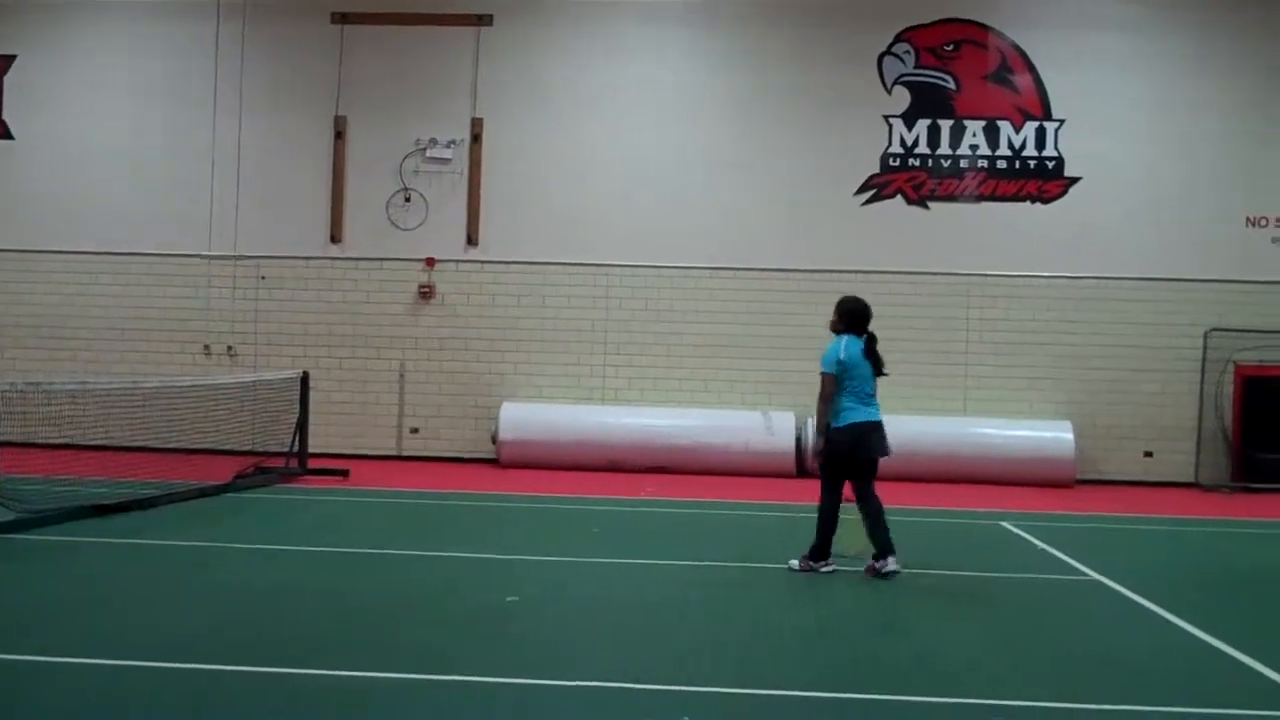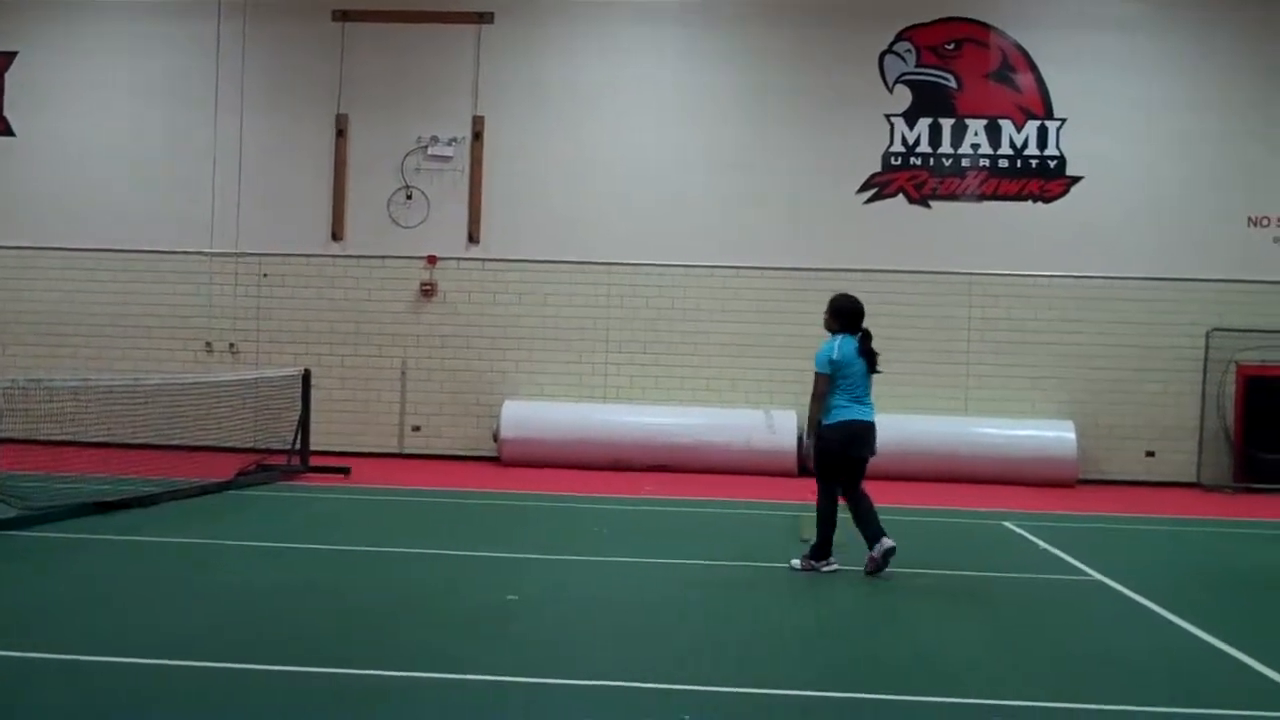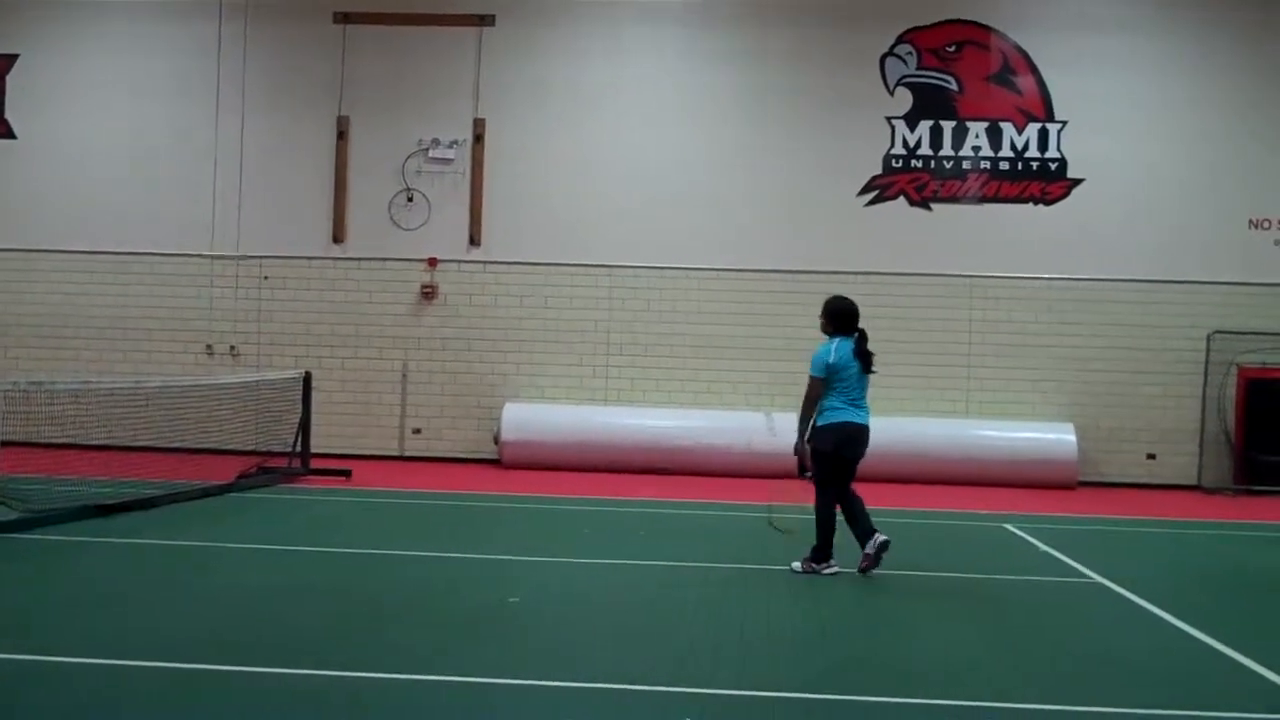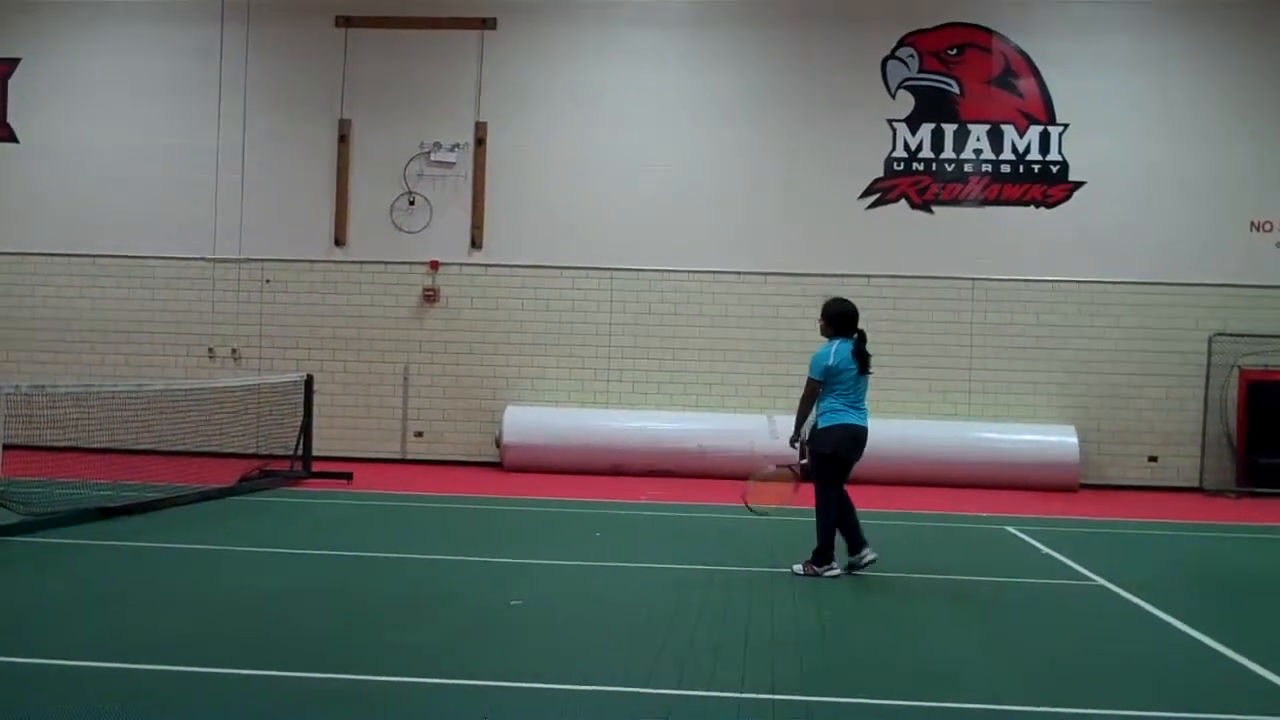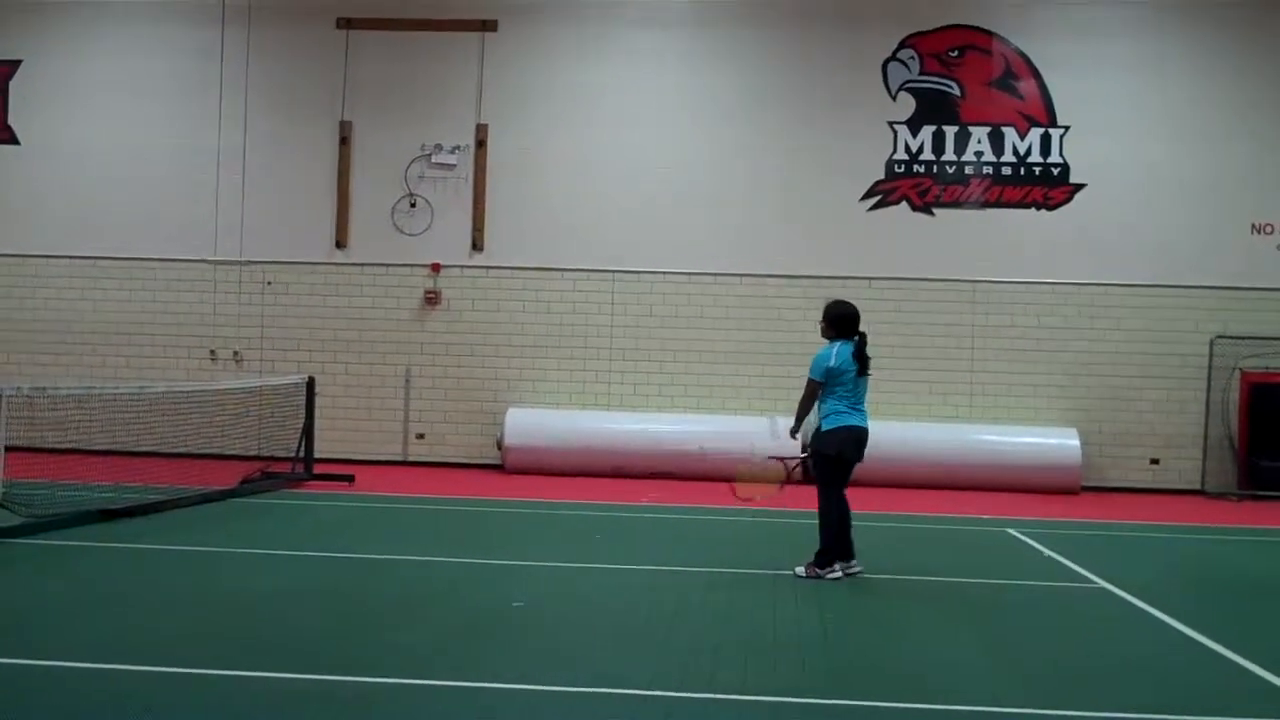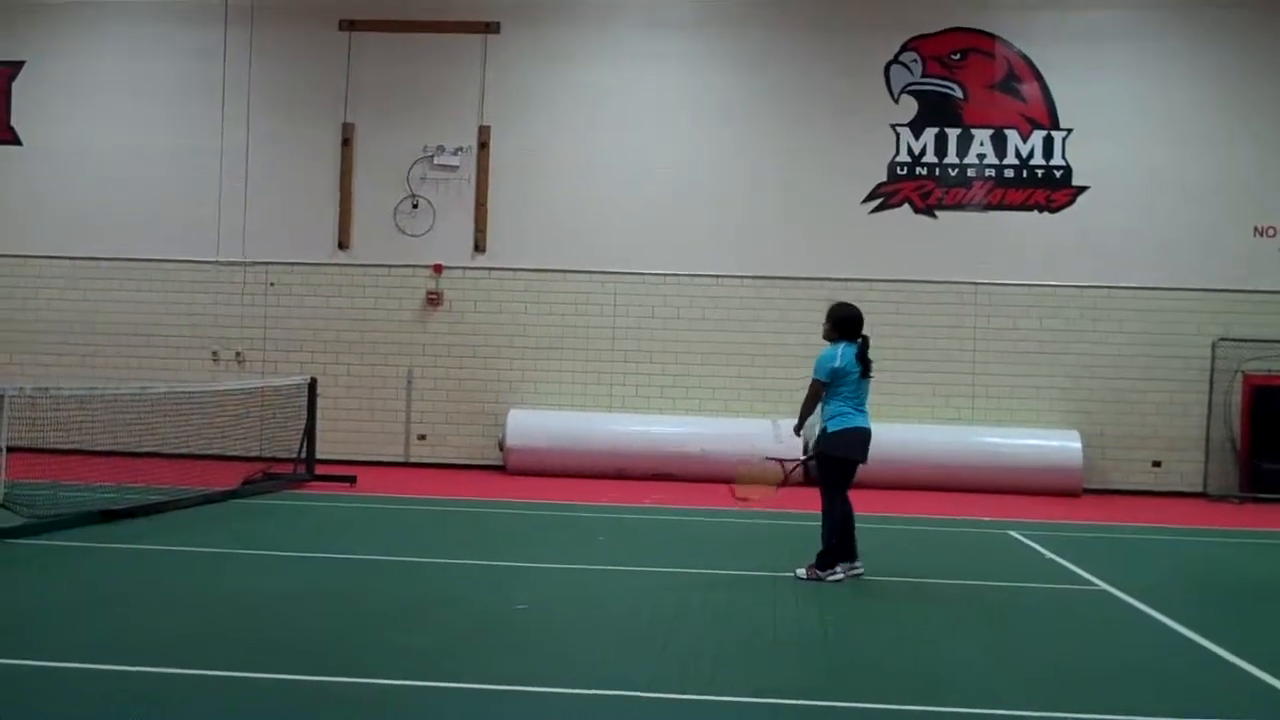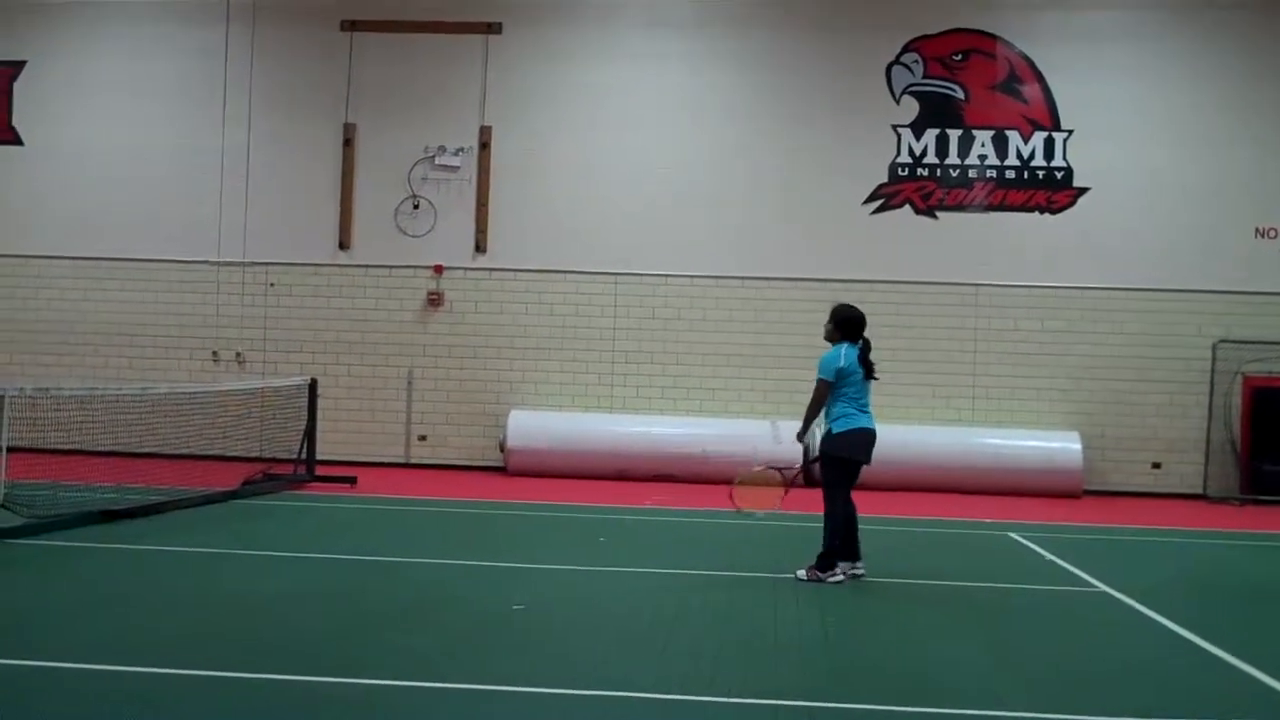
dt=0.1s
person 1, frame 1
left shoulder: (835, 350)
right shoulder: (868, 350)
left elbow: (827, 396)
left wrist: (820, 436)
left hip: (844, 429)
right hip: (872, 428)
left knee: (830, 493)
right knee: (866, 493)
left ankle: (820, 557)
right ankle: (885, 556)
person 1, frame 2
left shoulder: (829, 350)
right shoulder: (864, 348)
left elbow: (819, 396)
left wrist: (810, 436)
left hip: (835, 428)
right hip: (864, 425)
left knee: (827, 493)
right knee: (853, 490)
left ankle: (821, 556)
right ankle: (878, 541)
person 1, frame 3
left shoulder: (826, 353)
right shoulder: (861, 349)
left elbow: (812, 397)
left wrist: (802, 435)
left hip: (831, 428)
right hip: (859, 428)
left knee: (825, 493)
right knee: (844, 489)
left ankle: (823, 559)
right ankle: (872, 537)
person 1, frame 4
left shoulder: (825, 355)
right shoulder: (859, 351)
left elbow: (809, 397)
left wrist: (797, 431)
left hip: (830, 430)
right hip: (857, 429)
left knee: (825, 495)
right knee: (837, 490)
left ankle: (823, 562)
right ankle: (860, 549)
person 1, frame 5
left shoulder: (826, 356)
right shoulder: (858, 352)
left elbow: (809, 397)
left wrist: (796, 425)
left hip: (833, 432)
right hip: (857, 430)
left knee: (828, 497)
right knee: (837, 494)
left ankle: (826, 564)
right ankle: (846, 558)
person 1, frame 6
left shoulder: (830, 357)
right shoulder: (860, 354)
left elbow: (813, 397)
left wrist: (800, 424)
left hip: (838, 434)
right hip: (860, 432)
left knee: (832, 499)
right knee: (840, 496)
left ankle: (828, 566)
right ankle: (849, 559)
person 1, frame 7
left shoulder: (833, 357)
right shoulder: (859, 355)
left elbow: (818, 400)
left wrist: (804, 429)
left hip: (843, 435)
right hip: (863, 432)
left knee: (834, 500)
right knee: (842, 498)
left ankle: (827, 567)
right ankle: (851, 560)
